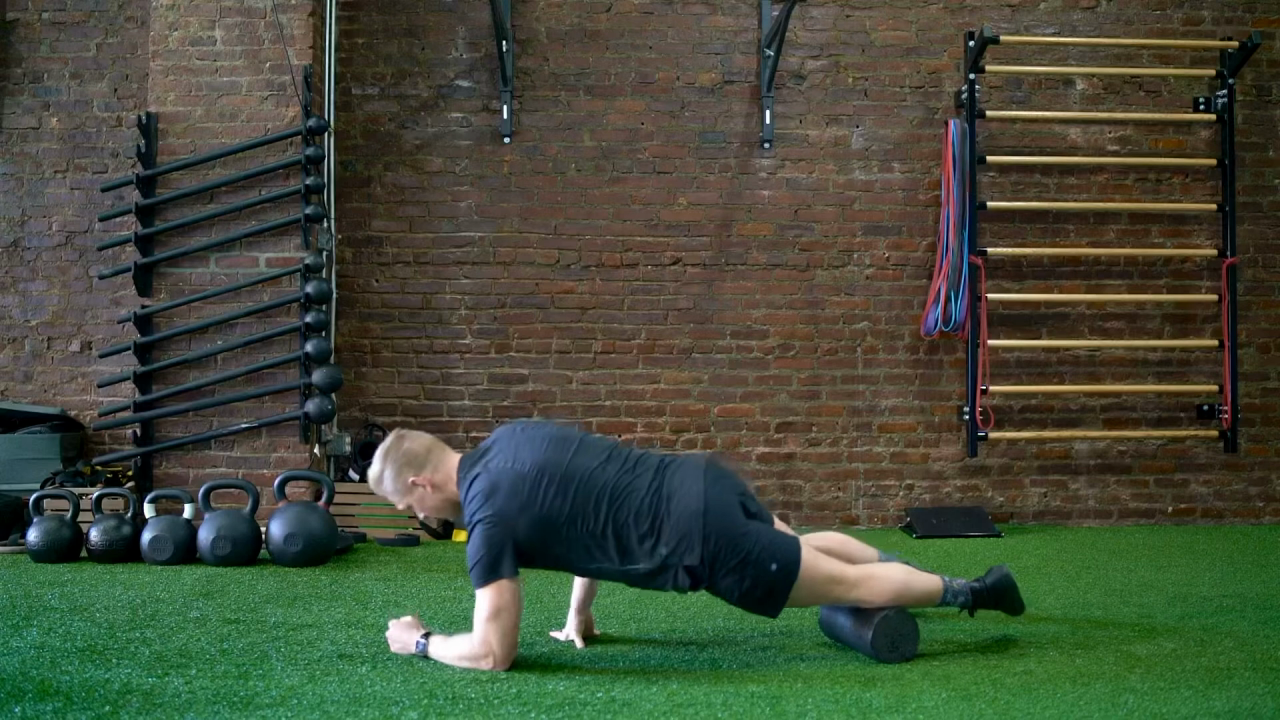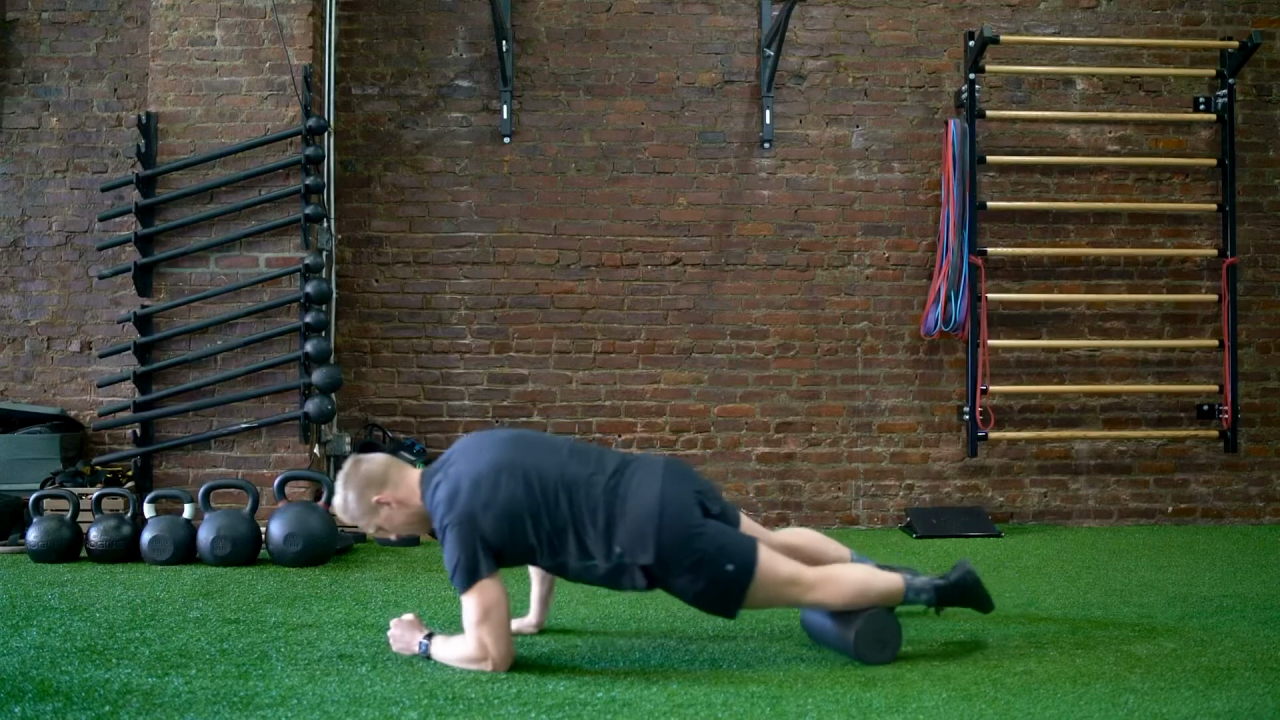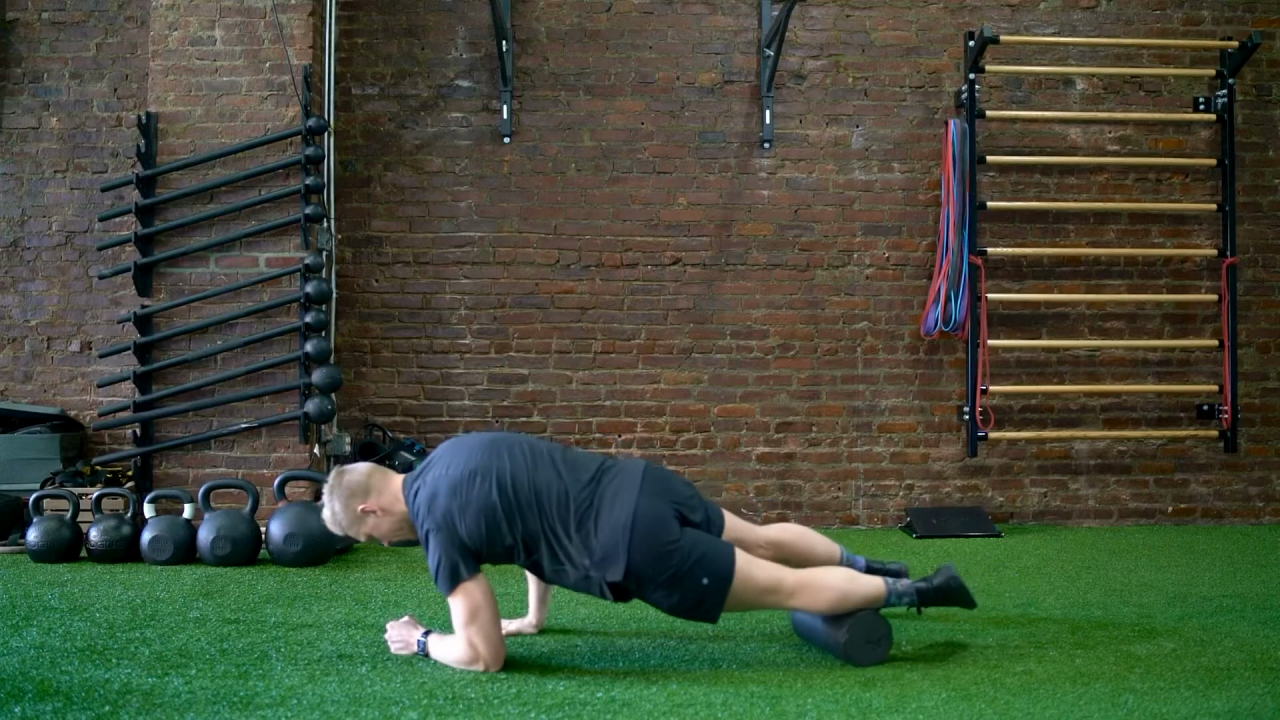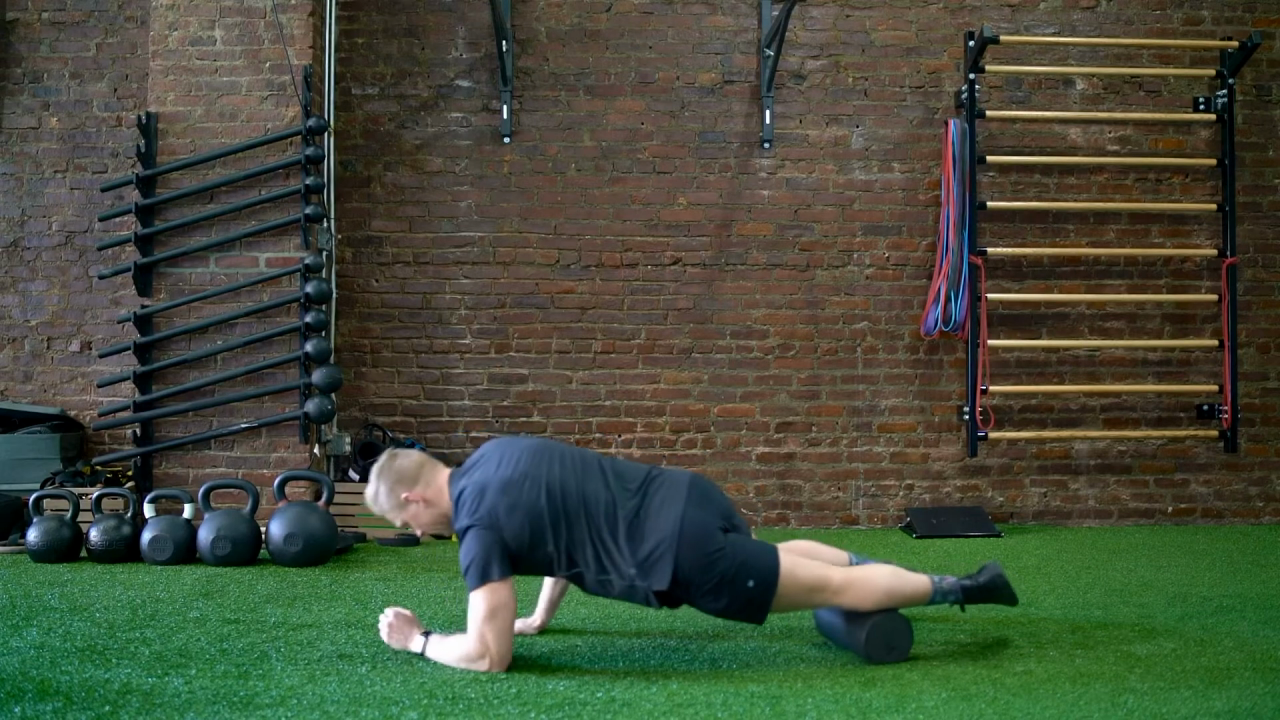
dt=0.5s
person 1, frame 1
left shoulder: (490, 516)
right shoulder: (510, 440)
left elbow: (492, 653)
left wrist: (419, 642)
right wrist: (581, 611)
left hip: (702, 536)
right hip: (699, 484)
left knee: (846, 585)
right knee: (804, 542)
left ankle: (972, 591)
right ankle: (895, 568)
person 1, frame 2
left shoulder: (458, 519)
right shoulder: (467, 454)
left elbow: (490, 654)
left wrist: (423, 644)
right wrist: (537, 614)
left hip: (659, 534)
right hip: (662, 482)
left knee: (804, 584)
right knee: (772, 540)
left ankle: (934, 589)
right ankle: (880, 571)
person 1, frame 3
left shoulder: (439, 525)
right shoulder: (454, 455)
left elbow: (484, 656)
left wrist: (422, 641)
right wrist: (535, 616)
left hip: (637, 543)
right hip: (644, 484)
left knee: (785, 588)
right knee: (759, 539)
left ankle: (917, 590)
right ankle: (863, 566)
person 1, frame 4
left shoulder: (478, 522)
right shoulder: (497, 455)
left elbow: (488, 655)
left wrist: (417, 639)
right wrist: (539, 617)
left hip: (680, 553)
right hip: (683, 496)
left knee: (827, 586)
right knee: (772, 552)
left ankle: (963, 587)
right ankle: (866, 563)
